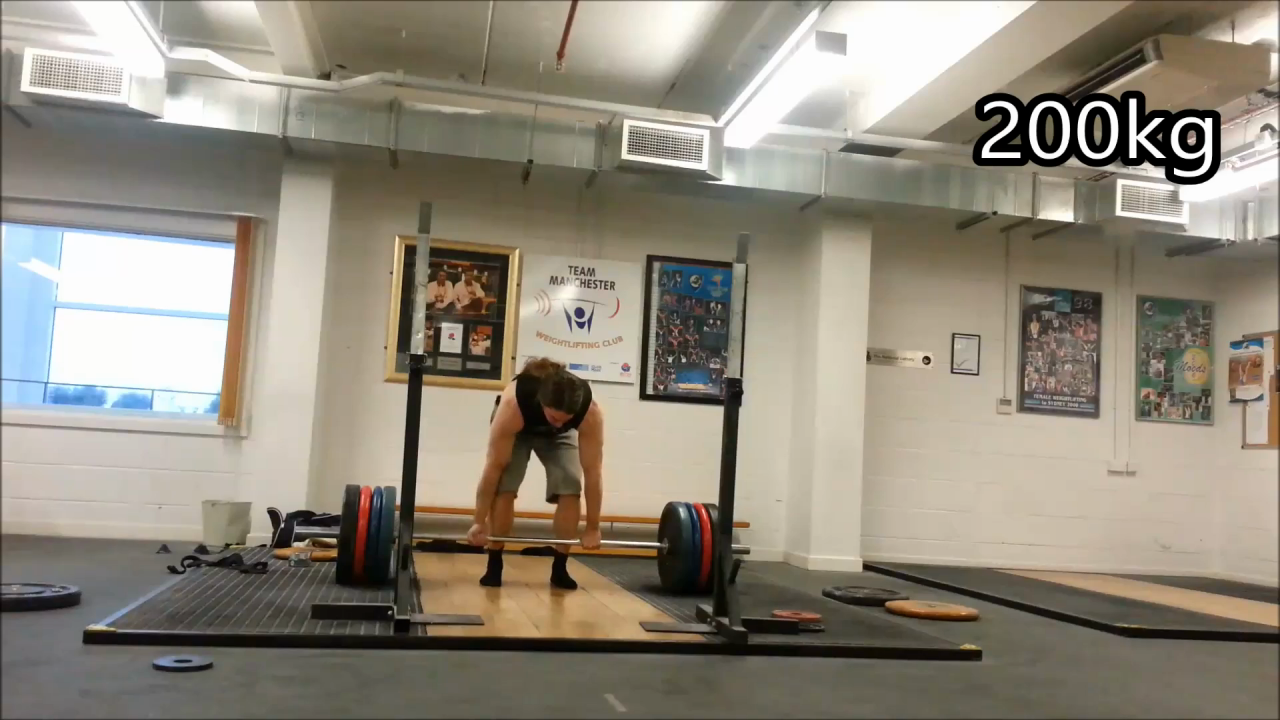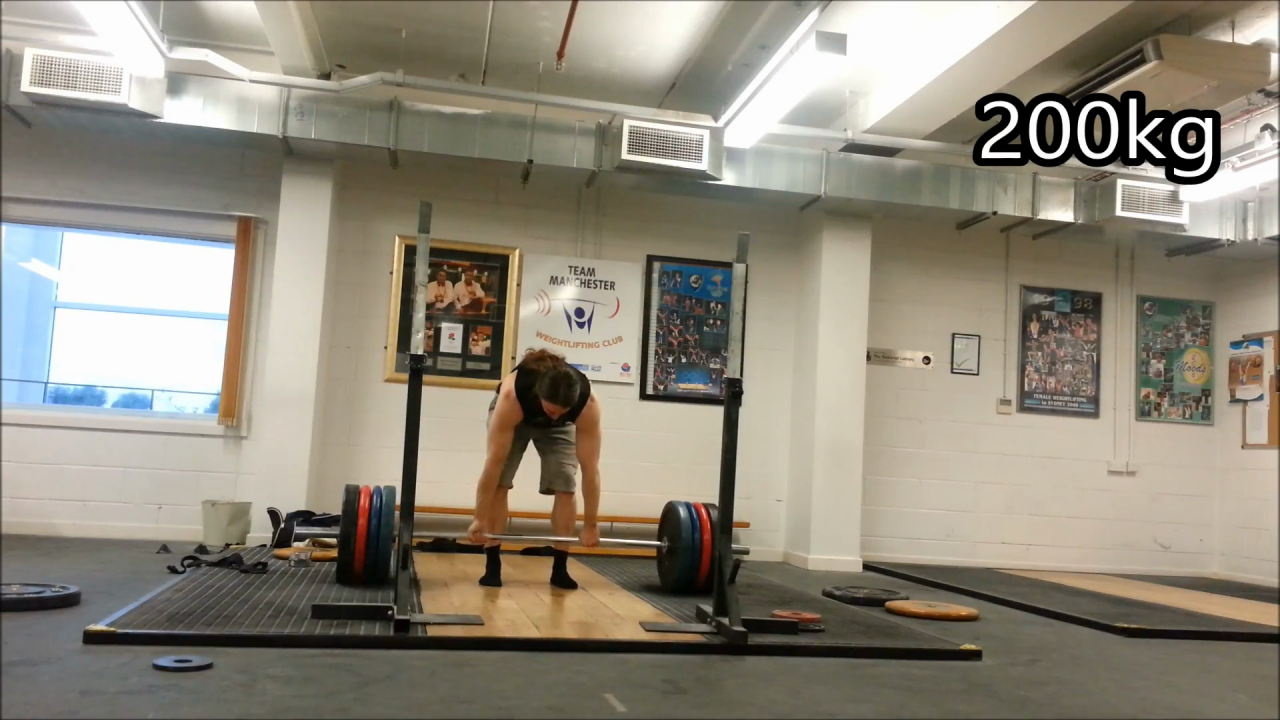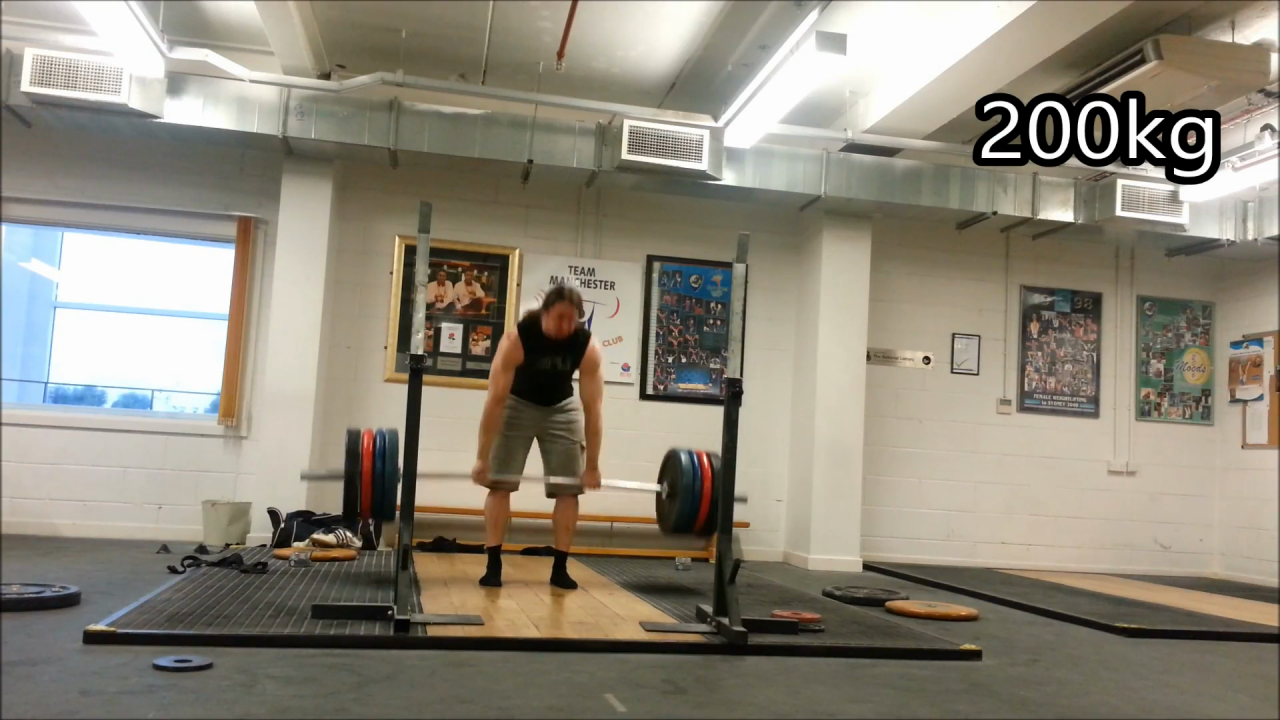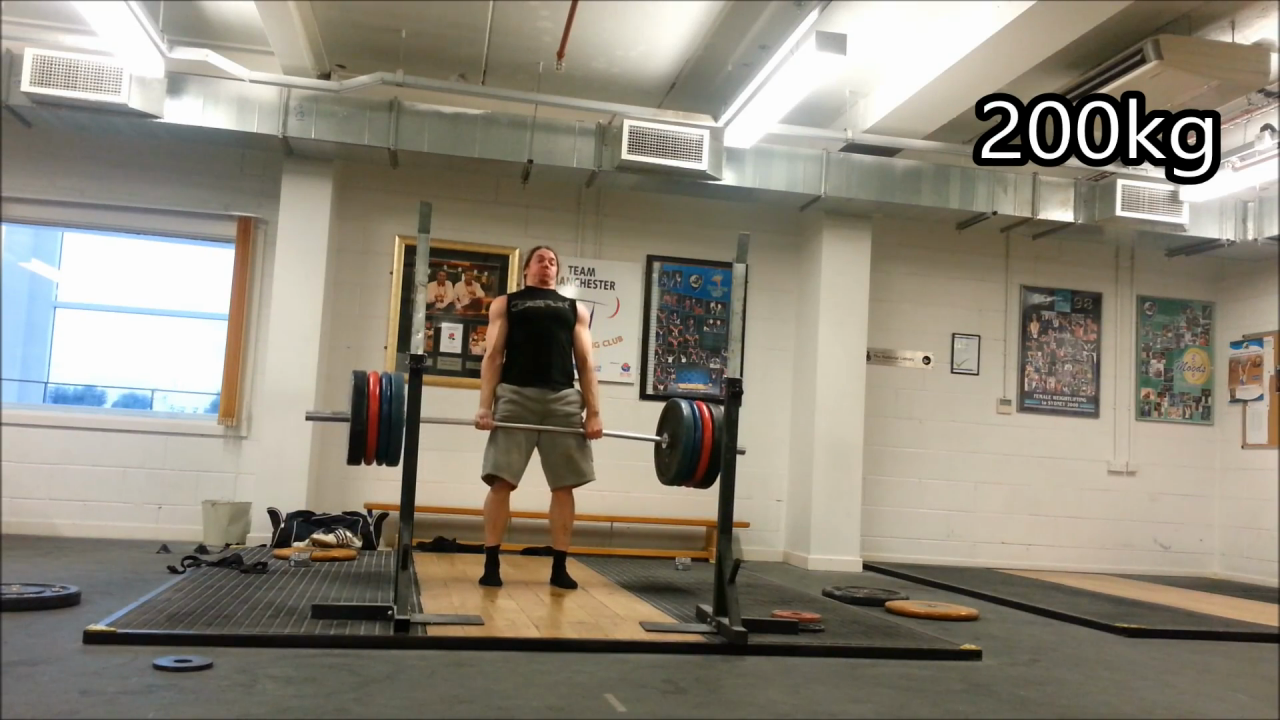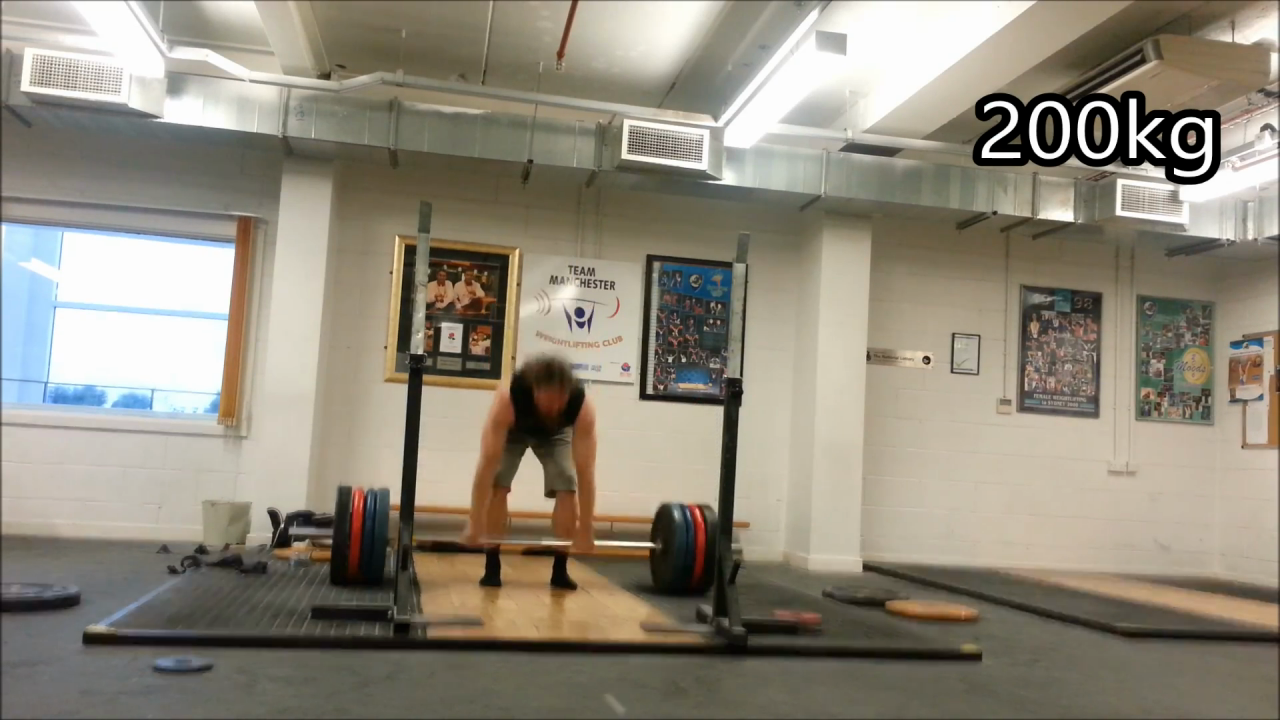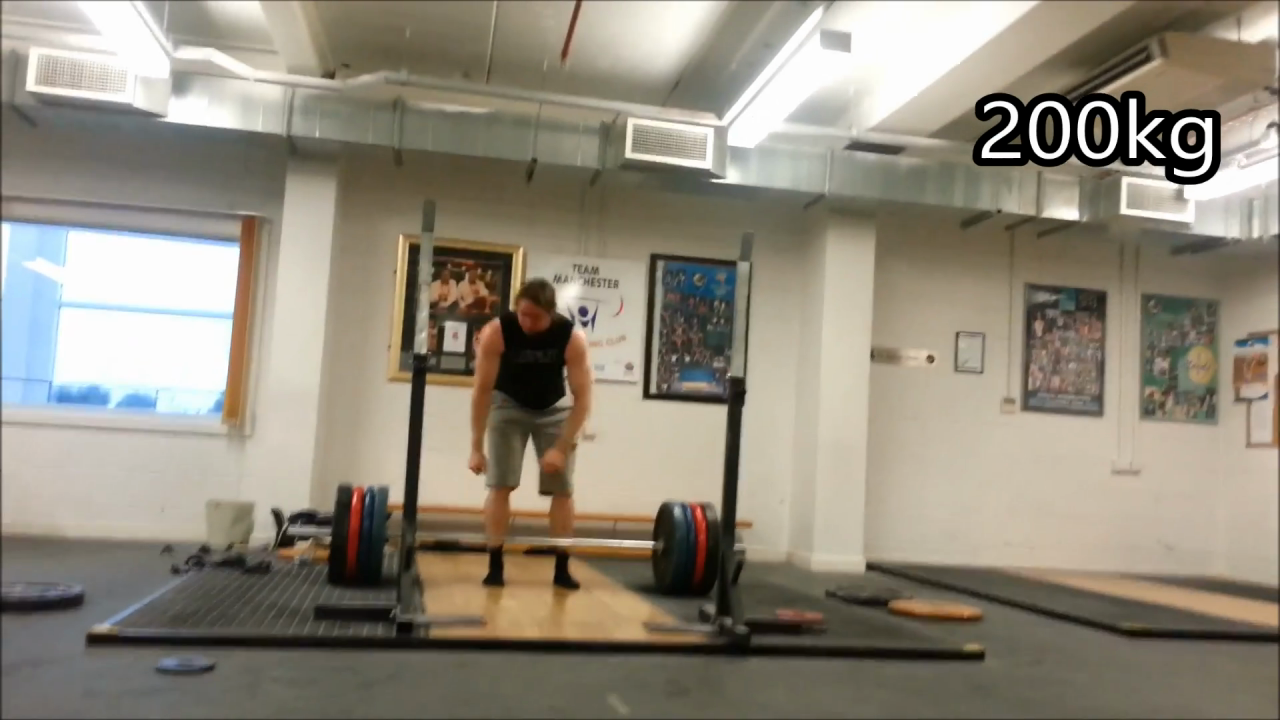
dt=0.7s
person 1, frame 1
left shoulder: (590, 411)
right shoulder: (513, 403)
left elbow: (593, 471)
right elbow: (493, 466)
left wrist: (593, 528)
right wrist: (479, 522)
left hip: (559, 437)
right hip: (516, 433)
left knee: (571, 490)
right knee: (504, 489)
left ankle: (559, 567)
right ankle: (494, 565)
person 1, frame 2
left shoulder: (588, 405)
right shoulder: (512, 395)
left elbow: (590, 468)
right elbow: (494, 462)
left wrist: (591, 524)
right wrist: (480, 519)
left hip: (559, 428)
right hip: (515, 417)
left knee: (566, 485)
right knee: (499, 482)
left ankle: (560, 568)
right ankle: (492, 565)
person 1, frame 3
left shoulder: (588, 347)
right shoulder: (516, 340)
left elbow: (593, 409)
right elbow: (495, 400)
left wrist: (592, 467)
right wrist: (482, 459)
left hip: (562, 409)
right hip: (517, 404)
left knee: (569, 487)
right knee: (500, 483)
left ankle: (560, 568)
right ankle: (493, 565)
person 1, frame 4
left shoulder: (574, 308)
right shoulder: (506, 303)
left elbow: (585, 361)
right elbow: (493, 355)
left wrist: (593, 412)
right wrist: (485, 405)
left hip: (564, 400)
right hip: (516, 396)
left knee: (564, 486)
right knee: (501, 482)
left ankle: (559, 568)
right ankle: (491, 566)
person 1, frame 5
left shoulder: (582, 406)
right shoulder: (508, 399)
left elbow: (585, 472)
right elbow: (487, 465)
left wrist: (585, 529)
right wrist: (474, 524)
left hip: (556, 434)
right hip: (513, 432)
left knee: (567, 487)
right knee: (497, 484)
left ankle: (559, 570)
right ankle: (492, 568)
person 1, frame 6
left shoulder: (572, 338)
right shoulder: (496, 332)
left elbow: (583, 398)
right elbow: (482, 392)
left wrist: (562, 448)
right wrist: (477, 448)
left hip: (553, 410)
right hip: (509, 404)
left knee: (562, 489)
right knee: (500, 485)
left ankle: (561, 568)
right ankle: (495, 566)
